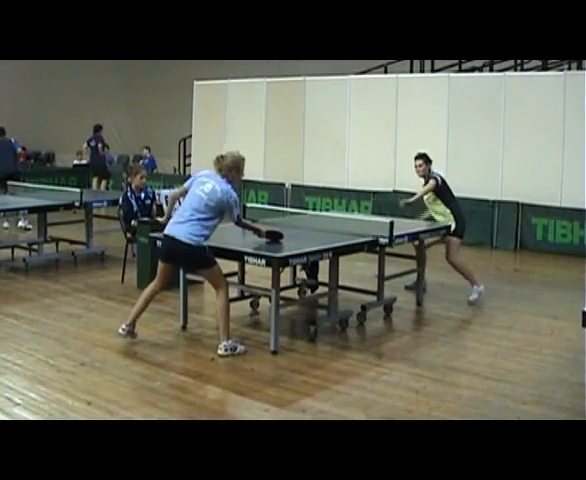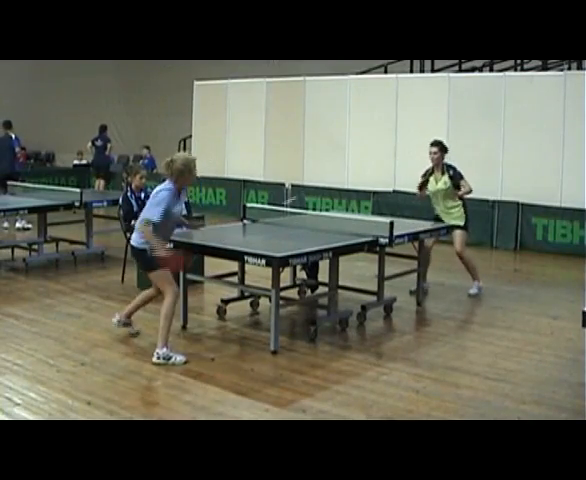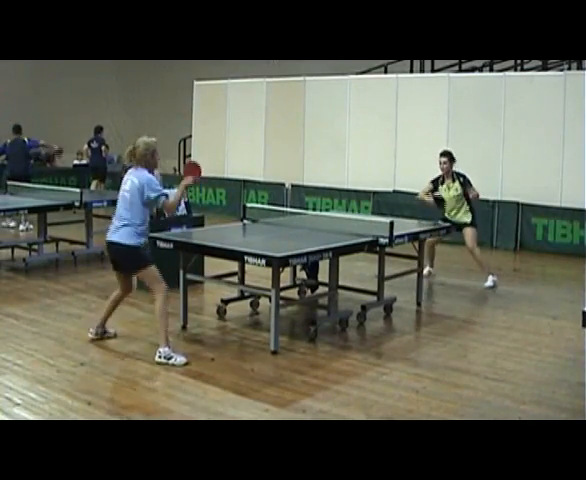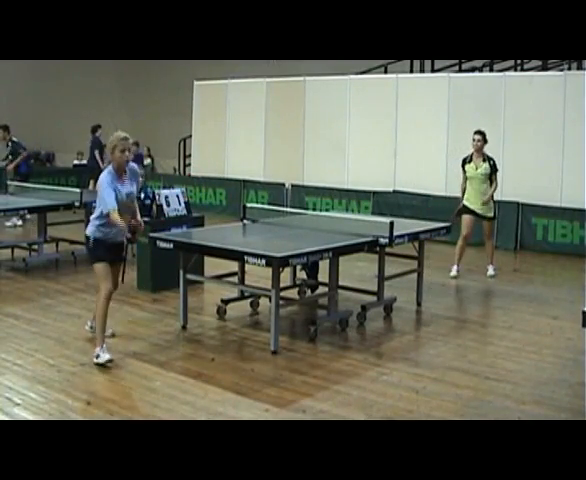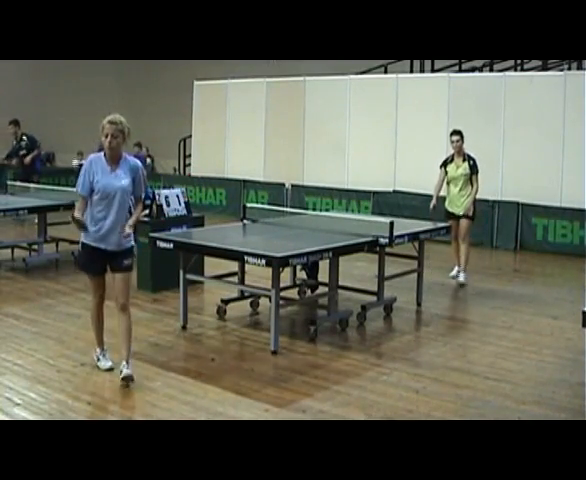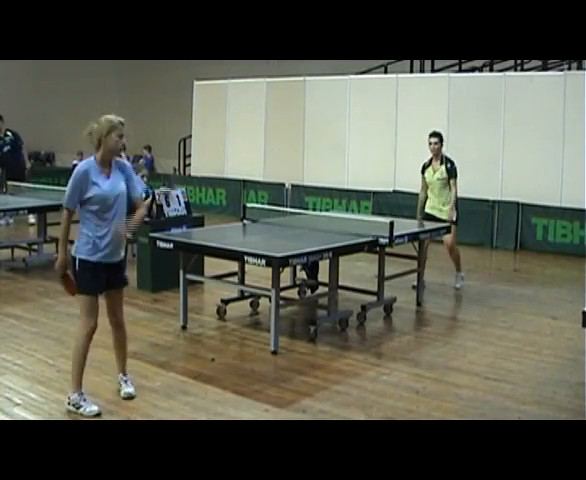
dt=0.7s
person 1, frame 1
left shoulder: (202, 175)
right shoulder: (229, 194)
left elbow: (175, 195)
right elbow: (239, 222)
left wrist: (167, 217)
right wrist: (257, 229)
left hip: (170, 237)
right hip: (192, 245)
left knee: (158, 283)
right knee: (221, 287)
left ankle: (128, 325)
right ankle: (225, 343)
person 1, frame 2
left shoulder: (179, 190)
right shoulder: (165, 194)
right elbow: (143, 227)
left wrist: (187, 223)
right wrist: (159, 246)
left hip: (145, 245)
right hip: (146, 246)
left knee: (158, 289)
right knee: (171, 292)
left ankle: (123, 317)
right ankle: (161, 351)
person 1, frame 3
left shoulder: (131, 175)
right shoulder: (148, 180)
right elbow: (169, 209)
right wrist: (182, 187)
left hip: (115, 241)
right hip: (129, 244)
left knee: (124, 288)
right knee: (161, 291)
left ankle: (99, 328)
right ankle: (164, 350)
person 1, frame 4
left shoulder: (133, 170)
right shoulder: (106, 179)
right elbow: (112, 213)
left wrist: (137, 217)
right wrist: (121, 223)
left hip: (117, 237)
right hip: (98, 236)
left knee: (112, 286)
right knee: (106, 289)
left ankle: (95, 323)
right ankle: (100, 348)
person 1, frame 5
left shoulder: (134, 166)
right shoulder: (92, 163)
left elbow: (139, 204)
right elbow: (82, 199)
left wrist: (131, 223)
right wrist: (79, 216)
left hip: (121, 244)
right hip: (93, 242)
left knee: (122, 304)
right knee: (98, 299)
left ankle: (126, 364)
right ankle: (101, 351)
person 1, frame 6
left shoulder: (124, 169)
right shoulder: (84, 170)
left elbow: (140, 206)
right elbow: (67, 213)
left wrist: (128, 228)
right wrist: (62, 252)
left hip: (114, 255)
right hip: (87, 256)
left knee: (117, 320)
right knee: (89, 326)
left ankle: (123, 375)
right ankle: (75, 394)
person 2, frame 1
left shoulder: (434, 176)
right shoulder: (428, 182)
left elbow: (430, 187)
left wrist: (411, 200)
left hip: (454, 221)
right hip: (443, 223)
left knee: (452, 258)
left ankle: (477, 286)
person 2, frame 2
left shoulder: (451, 171)
right shoulder: (428, 174)
left elbow: (468, 188)
right elbow: (422, 194)
left wrist: (458, 194)
right wrist: (421, 190)
left hip: (458, 215)
right hip: (441, 216)
left knee: (459, 251)
right knee: (425, 247)
left ankle: (477, 282)
right ankle: (423, 283)
person 2, frame 3
left shoulder: (462, 178)
right shoulder: (437, 181)
left elbow: (476, 195)
right elbow: (422, 194)
left wrist: (471, 195)
right wrist: (429, 199)
left hip: (466, 217)
right hip: (449, 217)
left knee: (471, 247)
right knee: (430, 241)
left ankle: (491, 276)
right ankle: (429, 267)
person 2, frame 4
left shoulder: (490, 162)
right shoulder: (466, 161)
left elbow: (495, 183)
left wrist: (489, 195)
right wrist: (461, 199)
left hip: (486, 204)
right hip: (469, 203)
left knee: (488, 236)
right knee: (464, 235)
left ankle: (490, 266)
right ankle: (456, 266)
person 2, frame 5
left shoulder: (470, 161)
right shoulder: (447, 162)
left elbow: (475, 184)
right elbow: (440, 182)
left wrist: (471, 202)
right wrist: (434, 199)
left hip: (466, 204)
right hip: (451, 204)
left knee: (463, 238)
right knee: (454, 238)
left ankle: (463, 273)
right ankle: (457, 266)
person 2, frame 6
left shoulder: (449, 164)
right shoulder: (425, 166)
left elbow: (454, 189)
left wrist: (451, 210)
right wrist: (419, 212)
left hip: (447, 210)
right hip: (430, 210)
left knee: (449, 244)
right knee: (422, 243)
left ankle: (459, 273)
